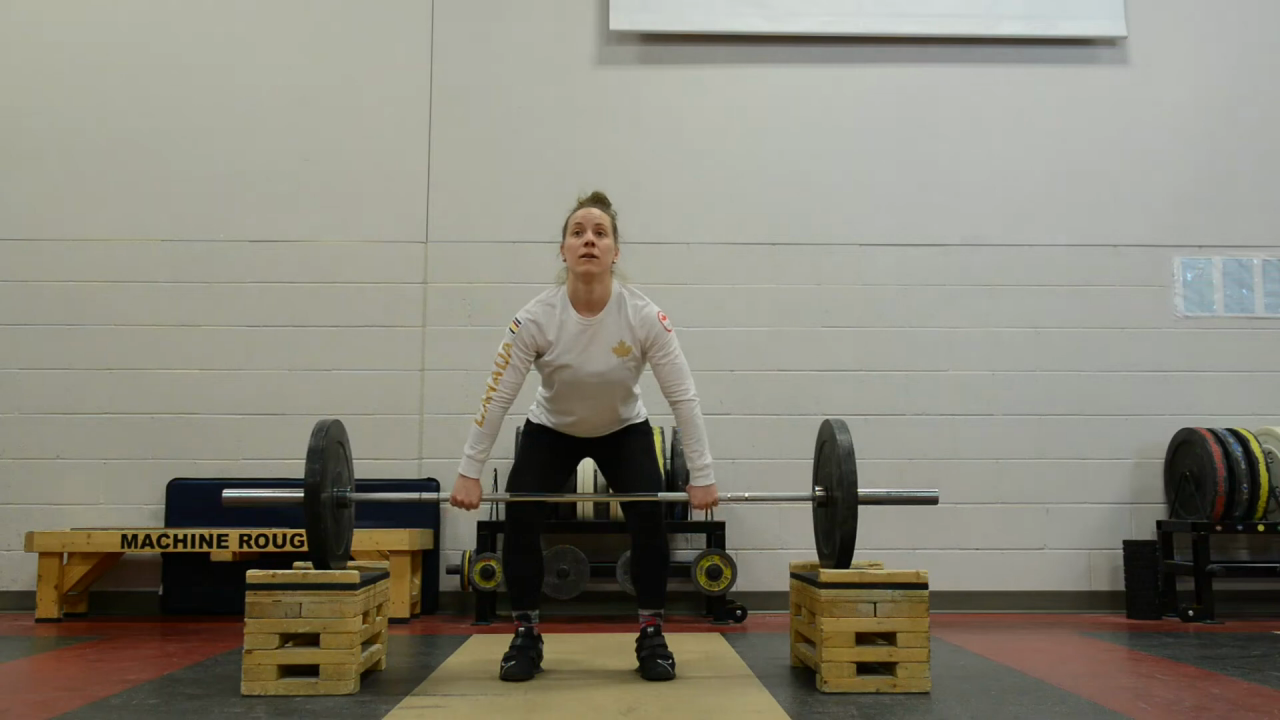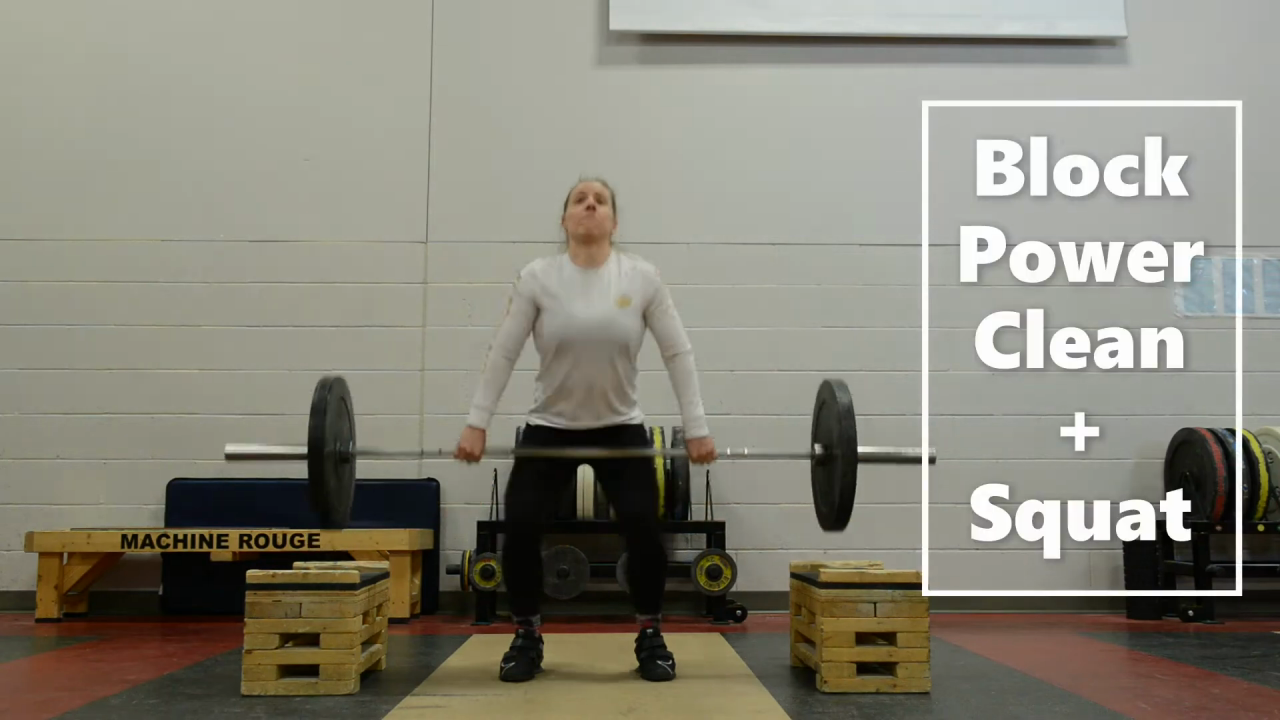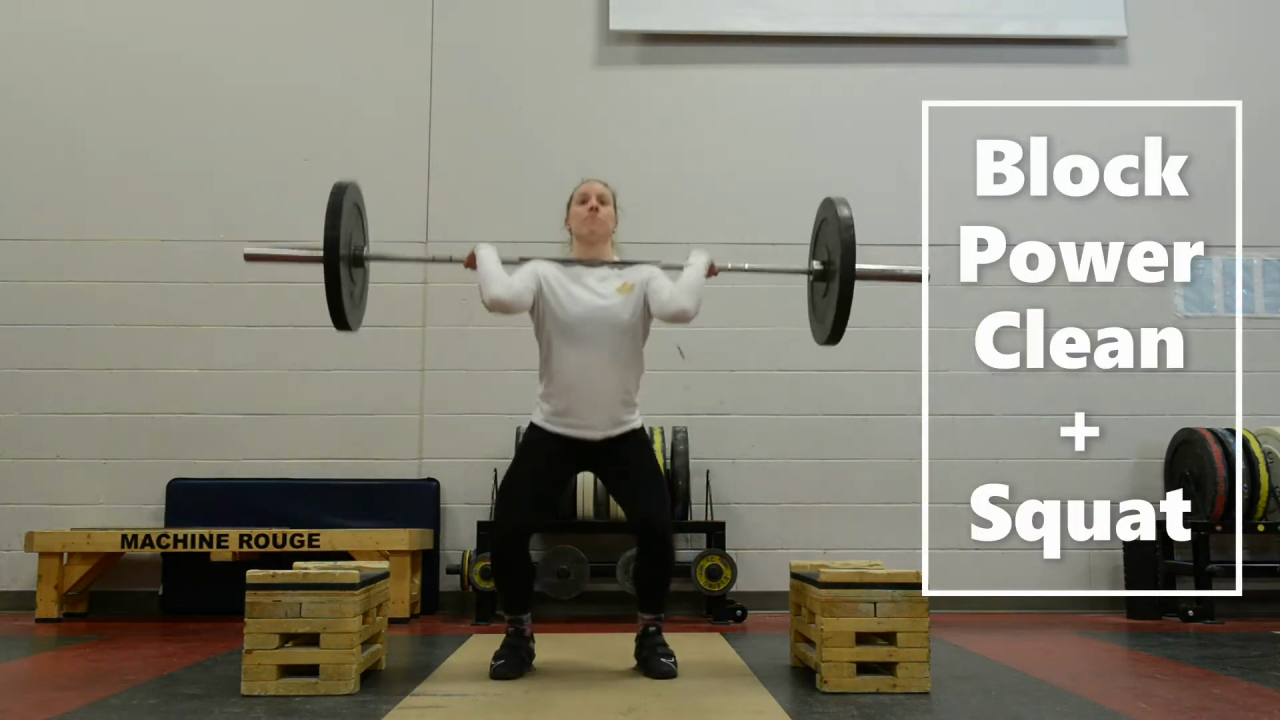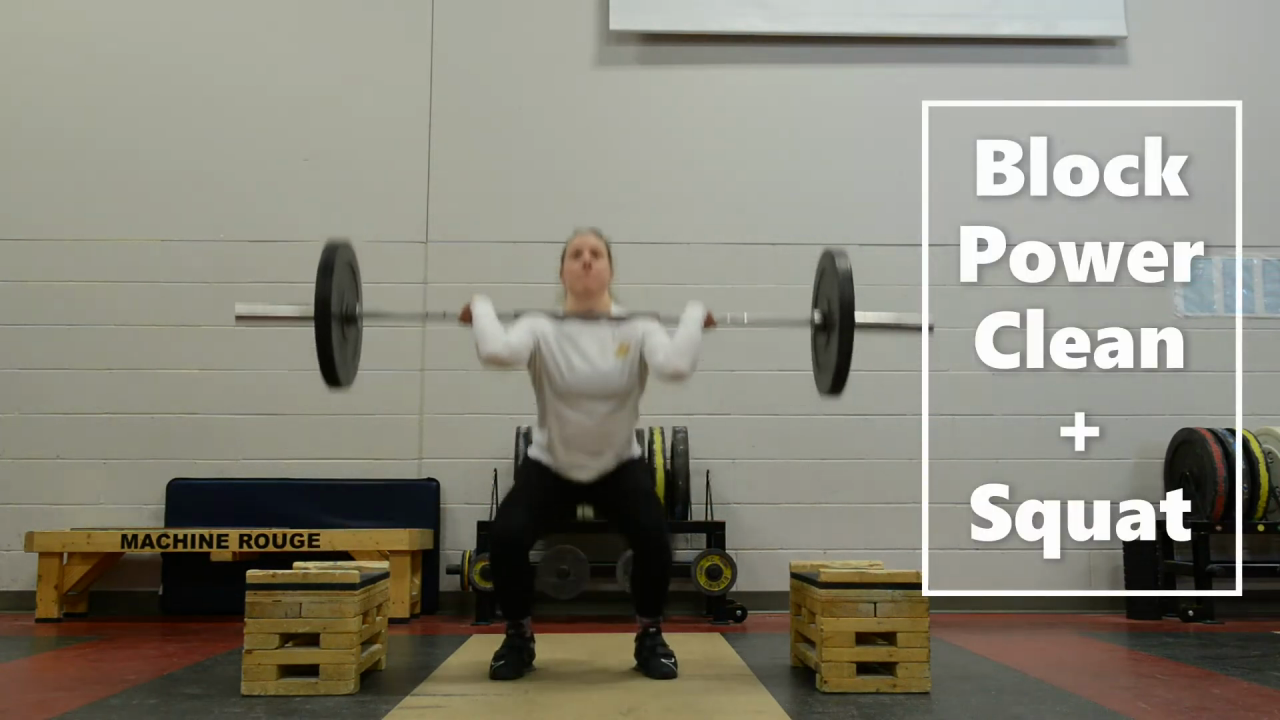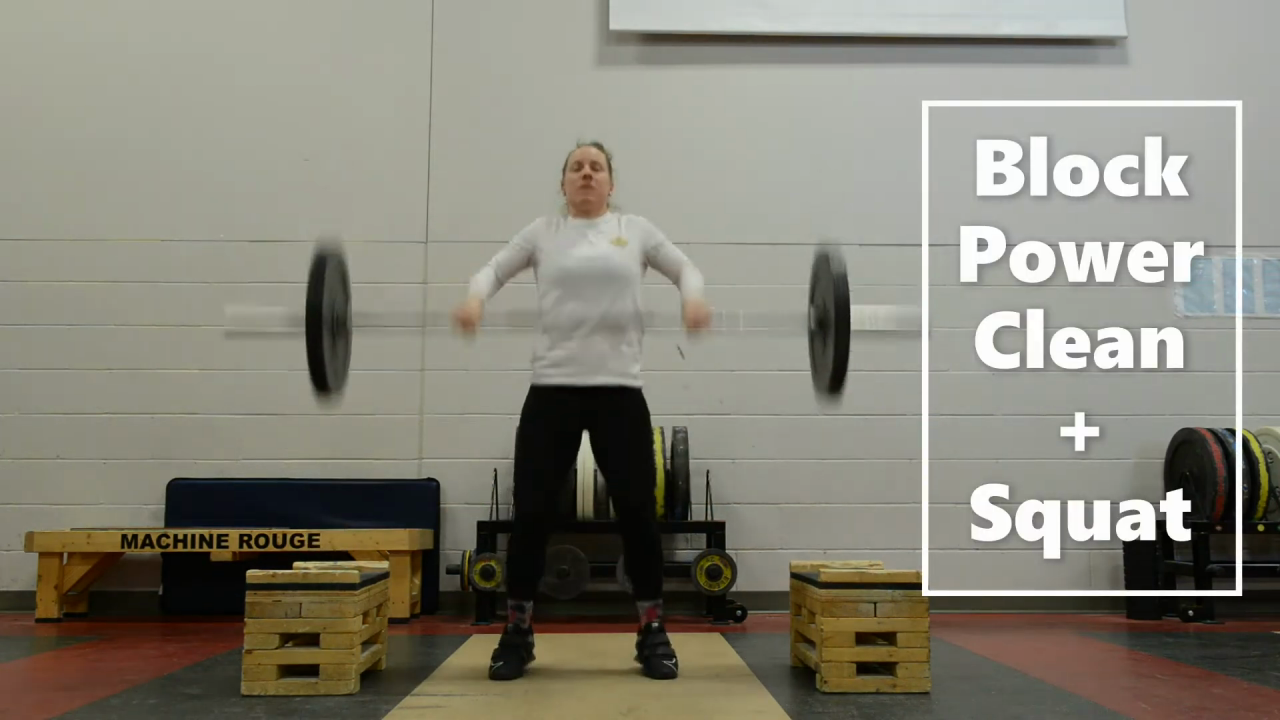
dt=1s
person 1, frame 1
left shoulder: (645, 317)
right shoulder: (535, 318)
left elbow: (683, 397)
right elbow: (497, 396)
left wrist: (702, 476)
right wrist: (469, 472)
left hip: (624, 431)
right hip: (550, 432)
left knee: (648, 518)
right knee: (520, 518)
left ankle: (652, 637)
right ankle: (525, 637)
person 1, frame 2
left shoulder: (642, 276)
right shoulder: (538, 276)
left elbow: (678, 352)
right elbow: (503, 351)
left wrist: (697, 425)
right wrist: (476, 422)
left hip: (619, 427)
right hip: (549, 428)
left knee: (643, 526)
right knee: (522, 527)
left ankle: (650, 638)
right ankle: (526, 639)
person 1, frame 3
left shoulder: (642, 276)
right shoulder: (543, 274)
left elbow: (680, 307)
right elbow: (500, 298)
left wrist: (698, 263)
right wrist: (484, 254)
left hip: (622, 433)
right hip: (552, 431)
left knee: (655, 527)
right knee: (509, 528)
left ankle: (650, 635)
right ankle: (518, 636)
person 1, frame 4
left shoulder: (638, 329)
right shoulder: (540, 328)
left elbow: (674, 366)
right elbow: (497, 354)
left wrist: (693, 316)
right wrist: (482, 310)
left hip: (619, 467)
right hip: (550, 468)
left knee: (652, 539)
right knee: (507, 537)
left ankle: (649, 636)
right ankle: (518, 637)
person 1, frame 5
left shoulder: (635, 231)
right shoulder: (542, 232)
left elbow: (683, 268)
right elbow: (493, 271)
left wrist: (693, 297)
right wrist: (474, 299)
left hip: (620, 393)
right hip: (552, 392)
left knee: (637, 513)
right knee: (531, 514)
left ankle: (652, 632)
right ankle: (517, 633)
